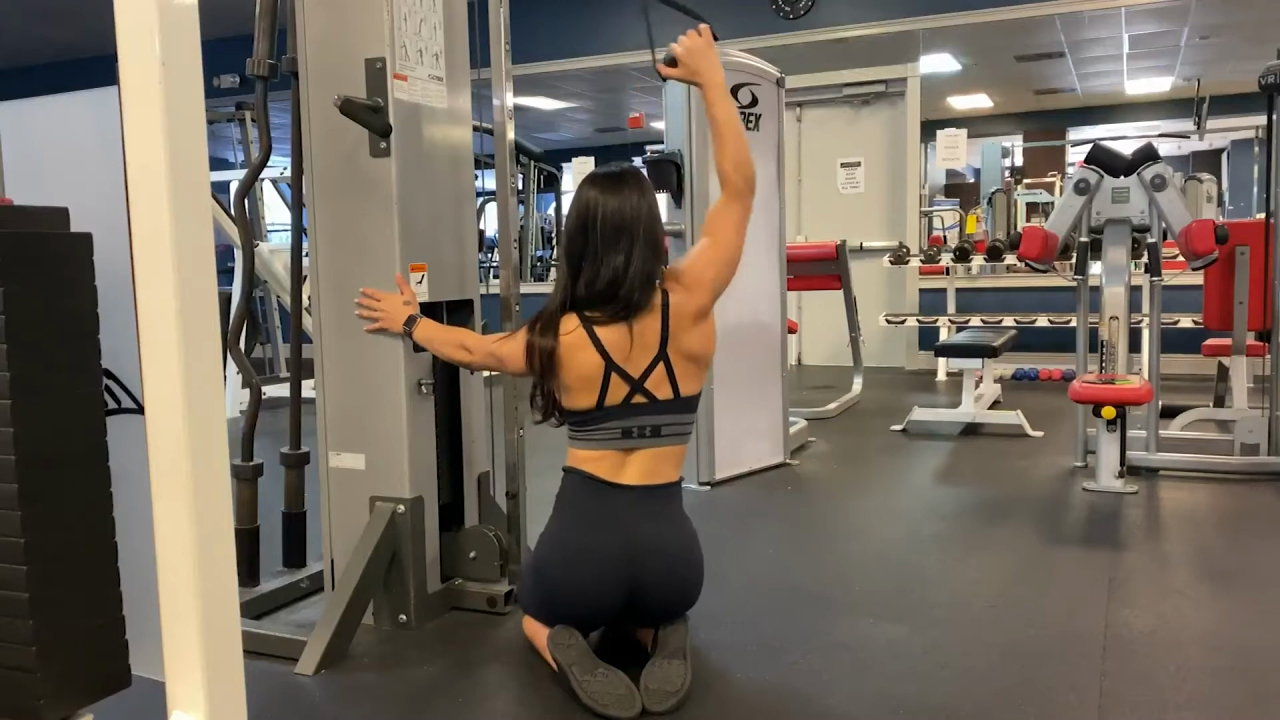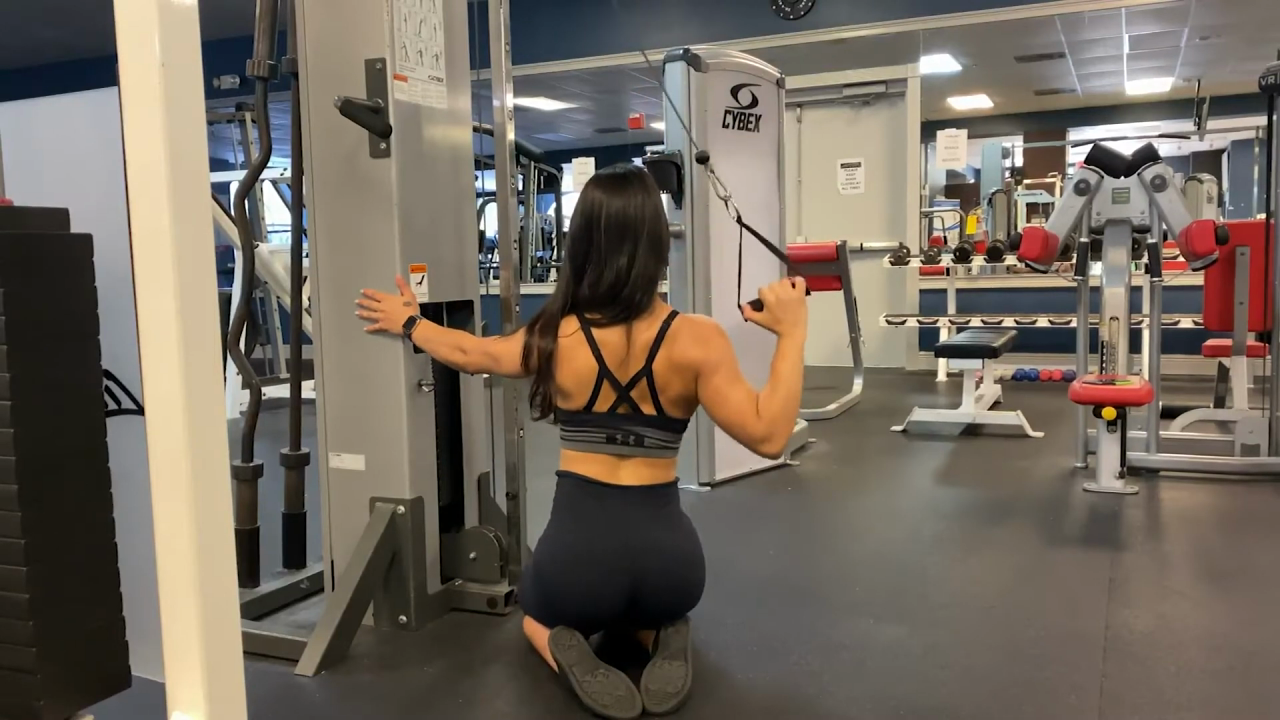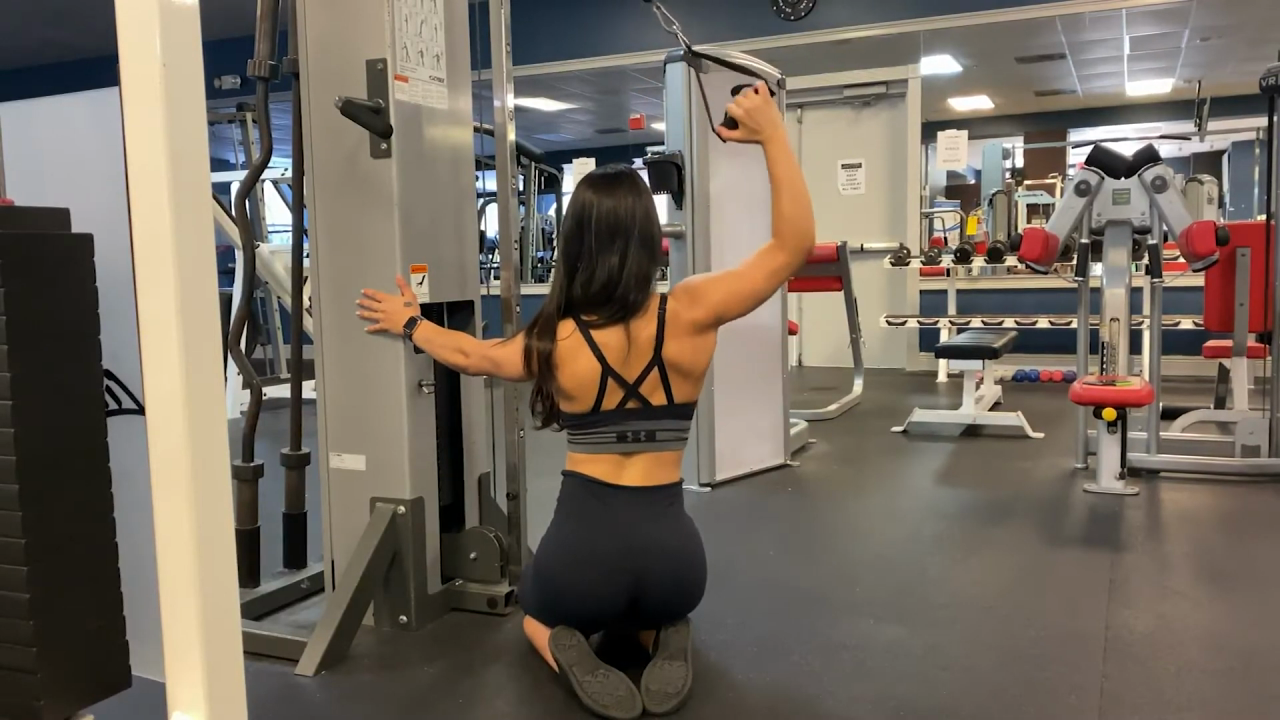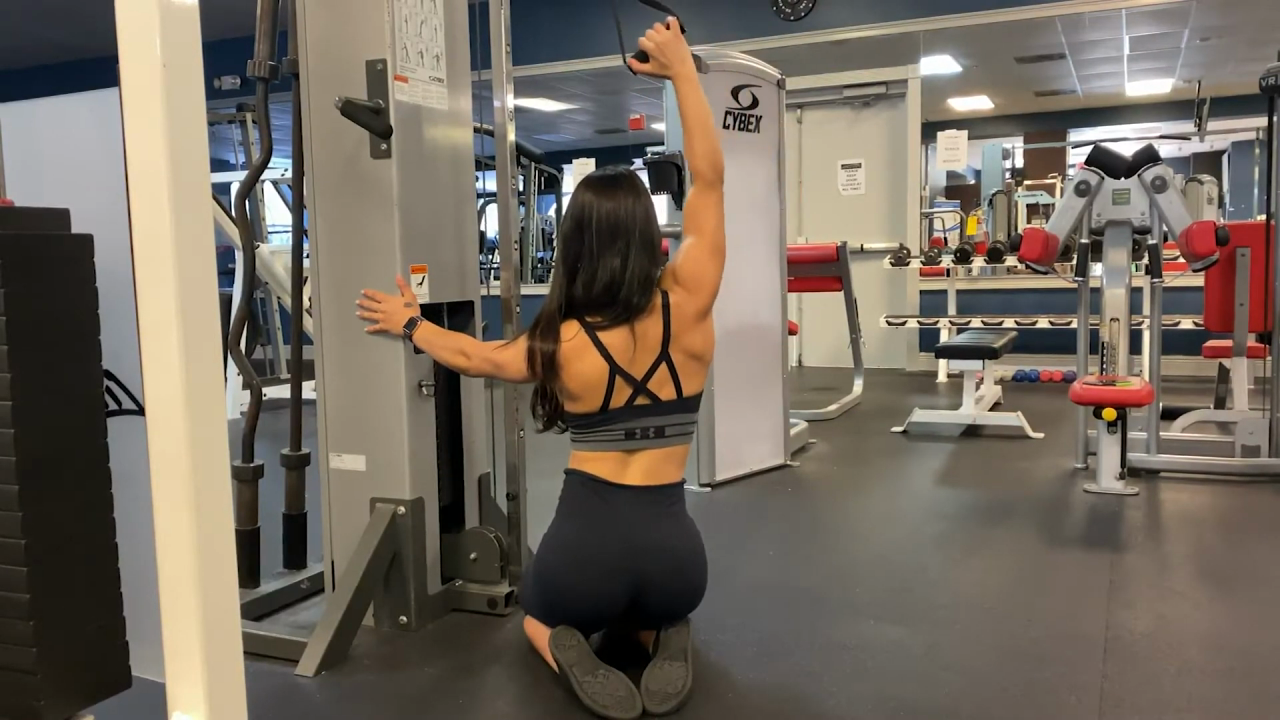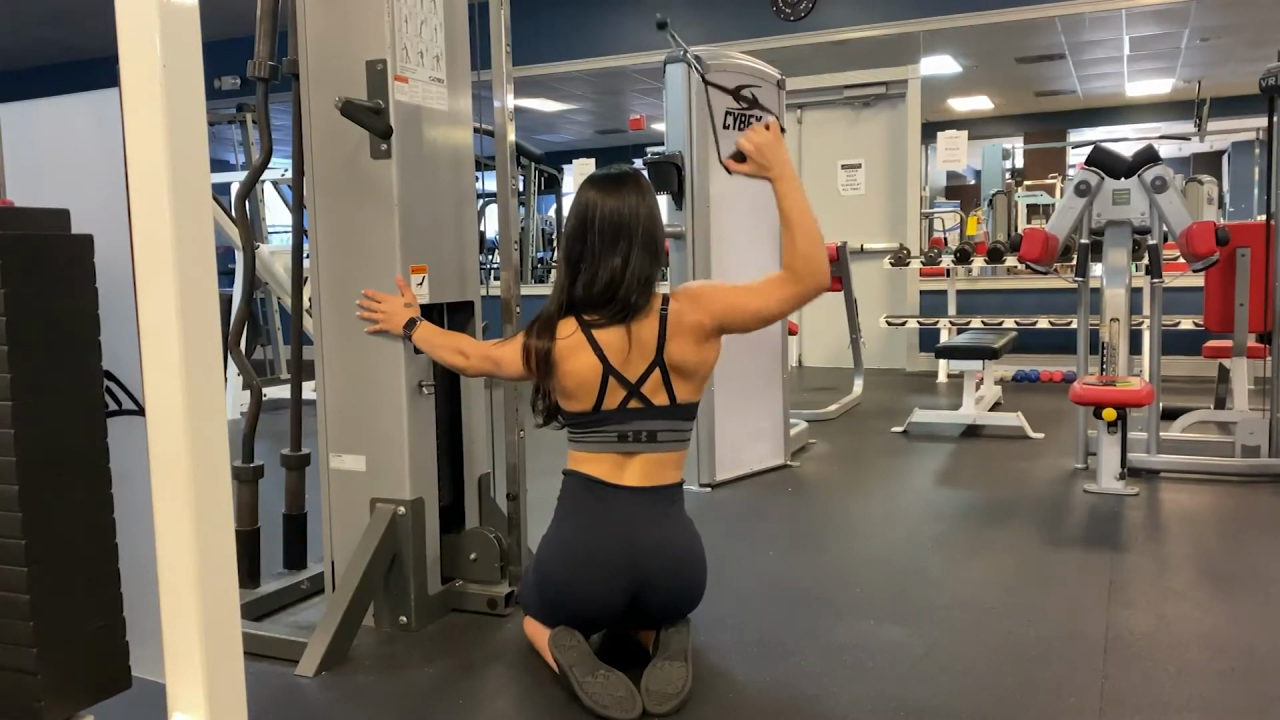
dt=1s
person 1, frame 1
left shoulder: (558, 337)
right shoulder: (688, 309)
left elbow: (475, 350)
right elbow: (739, 189)
left wrist: (410, 323)
right wrist: (709, 77)
left hip: (579, 545)
right hip: (667, 547)
left knee: (539, 609)
right knee: (650, 598)
left ankle: (565, 652)
right ankle: (660, 638)
person 1, frame 2
left shoulder: (556, 338)
right shoulder: (695, 339)
left elbow: (470, 353)
right elbow: (769, 437)
left wrist: (408, 323)
right wrist: (791, 330)
left hip: (578, 549)
right hip: (666, 552)
left knee: (539, 611)
right knee: (647, 603)
left ankle: (565, 650)
right ankle: (662, 636)
person 1, frame 3
left shoulder: (555, 341)
right shoulder: (691, 317)
left elbow: (472, 355)
right elbow: (794, 243)
left wrist: (408, 323)
right wrist: (772, 134)
left hip: (582, 548)
right hip: (671, 552)
left knee: (539, 613)
right knee: (651, 601)
left ankle: (568, 654)
right ankle: (663, 641)
person 1, frame 4
left shoulder: (558, 343)
right shoulder: (687, 309)
left elbow: (475, 357)
right elbow: (709, 178)
left wrist: (409, 322)
right wrist: (680, 67)
left hip: (583, 545)
right hip: (672, 549)
left knee: (540, 613)
right knee: (656, 602)
left ankle: (569, 654)
right ankle: (663, 640)
person 1, frame 5
left shoulder: (556, 340)
right shoulder: (694, 317)
left elbow: (475, 355)
right elbow: (810, 275)
left wrist: (409, 323)
right wrist: (778, 169)
left hip: (582, 547)
right hip: (671, 551)
left knee: (540, 611)
right knee: (650, 598)
left ankle: (565, 651)
right ankle: (662, 639)
